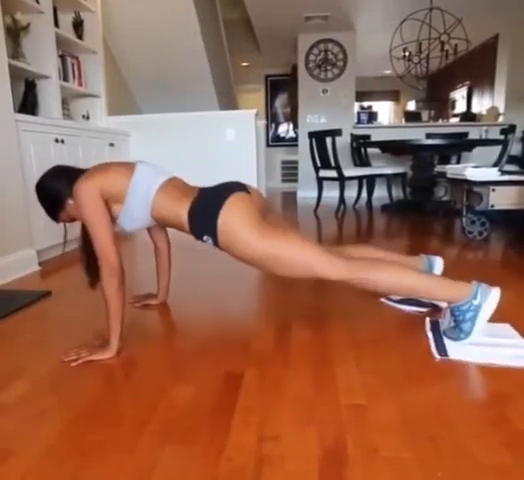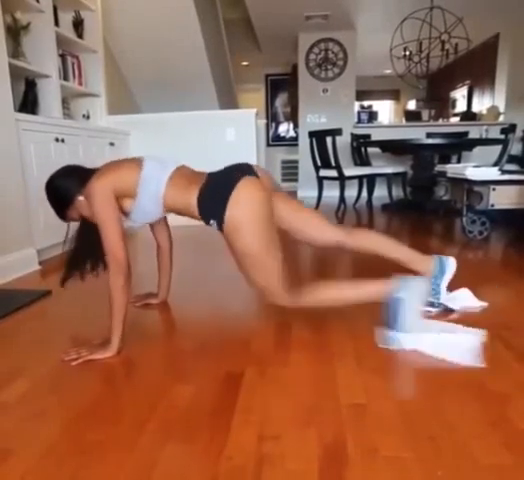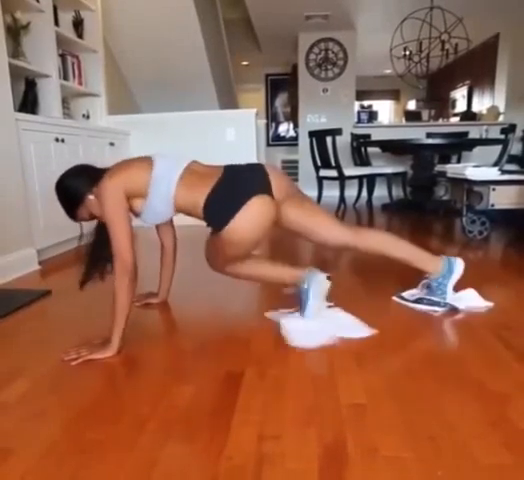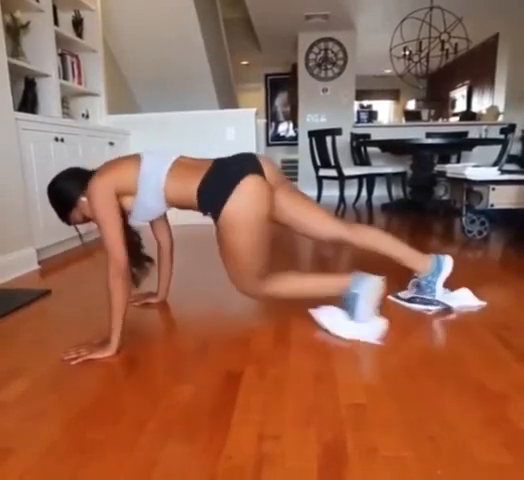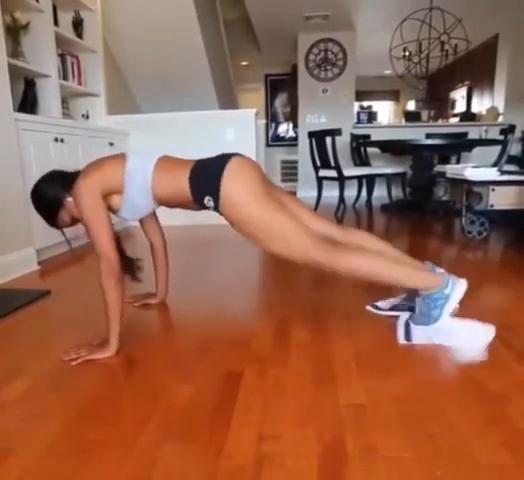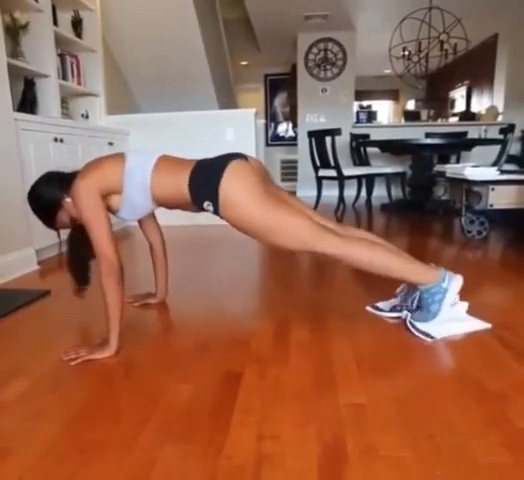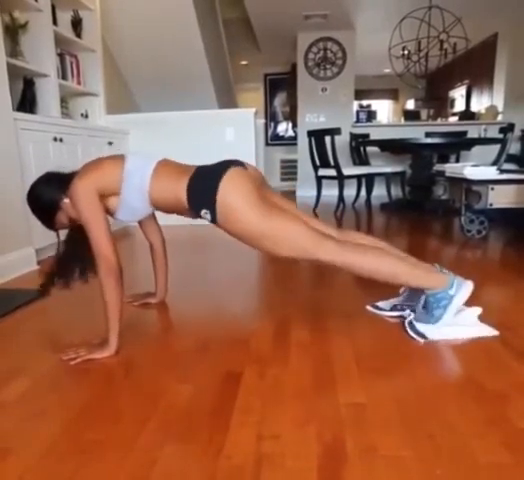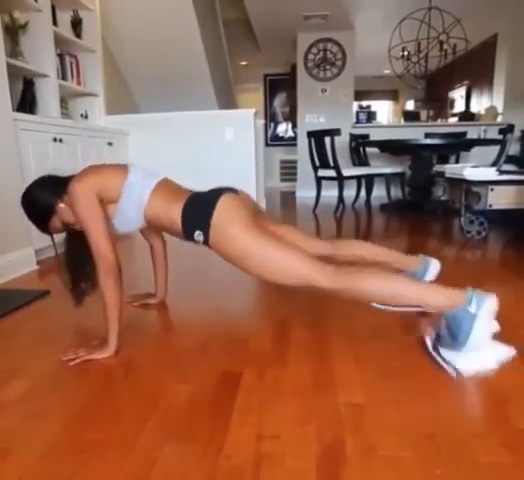
dt=0.2s
person 1, frame 1
left shoulder: (87, 188)
right shoulder: (117, 184)
left elbow: (111, 267)
right elbow: (159, 238)
left wrist: (112, 344)
right wrist: (160, 295)
left hip: (223, 217)
right hip: (233, 200)
left knee: (338, 270)
right knee: (329, 258)
left ankle: (468, 295)
right ankle: (420, 265)
person 1, frame 2
left shoulder: (100, 188)
right shoulder: (125, 181)
left elbow: (119, 265)
right elbow: (162, 236)
left wrist: (111, 343)
right wrist: (161, 294)
left hip: (234, 198)
right hip: (244, 179)
left knee: (286, 295)
right knee: (337, 235)
left ankle: (398, 289)
right ankle: (432, 267)
person 1, frame 3
left shoulder: (111, 187)
right shoulder: (137, 179)
left elbow: (125, 266)
right elbow: (168, 237)
left wrist: (112, 344)
right wrist: (161, 295)
left hip: (241, 207)
right hip: (259, 177)
left knee: (218, 261)
right knee: (346, 234)
left ankle: (305, 279)
right ankle: (441, 268)
person 1, frame 4
left shoulder: (99, 187)
right shoulder: (127, 179)
left elbow: (117, 266)
right elbow: (163, 236)
left wrist: (111, 343)
right wrist: (160, 293)
left hip: (234, 191)
right hip: (248, 167)
left knee: (251, 284)
right knee: (338, 229)
left ankle: (353, 285)
right ankle: (430, 266)
person 1, frame 5
left shoulder: (85, 187)
right shoulder: (117, 181)
left elbow: (109, 264)
right elbow: (155, 235)
left wrist: (111, 344)
right wrist: (159, 294)
left hip: (224, 181)
right hip: (231, 172)
left knee: (322, 252)
right knee: (331, 232)
left ankle: (435, 287)
right ankle: (425, 272)
person 1, frame 6
left shoulder: (85, 188)
right shoulder: (112, 183)
left elbow: (108, 263)
right elbow: (153, 233)
left wrist: (111, 342)
right wrist: (160, 294)
left hip: (223, 184)
right hip: (231, 171)
left knee: (326, 243)
right knee: (330, 229)
left ankle: (436, 280)
right ankle: (418, 272)
person 1, frame 7
left shoulder: (83, 188)
right shoulder: (111, 185)
left elbow: (108, 263)
right elbow: (154, 234)
left wrist: (110, 342)
right wrist: (159, 293)
left hip: (220, 192)
right hip: (231, 177)
left knee: (326, 250)
right knee: (330, 235)
left ankle: (443, 285)
right ankle: (426, 270)
person 1, frame 8
left shoulder: (81, 190)
right shoulder: (107, 189)
left elbow: (107, 265)
right elbow: (154, 233)
left wrist: (110, 343)
right wrist: (159, 294)
left hip: (214, 217)
right hip: (224, 204)
left knee: (327, 276)
right knee: (320, 247)
left ankle: (461, 303)
right ankle: (416, 265)
